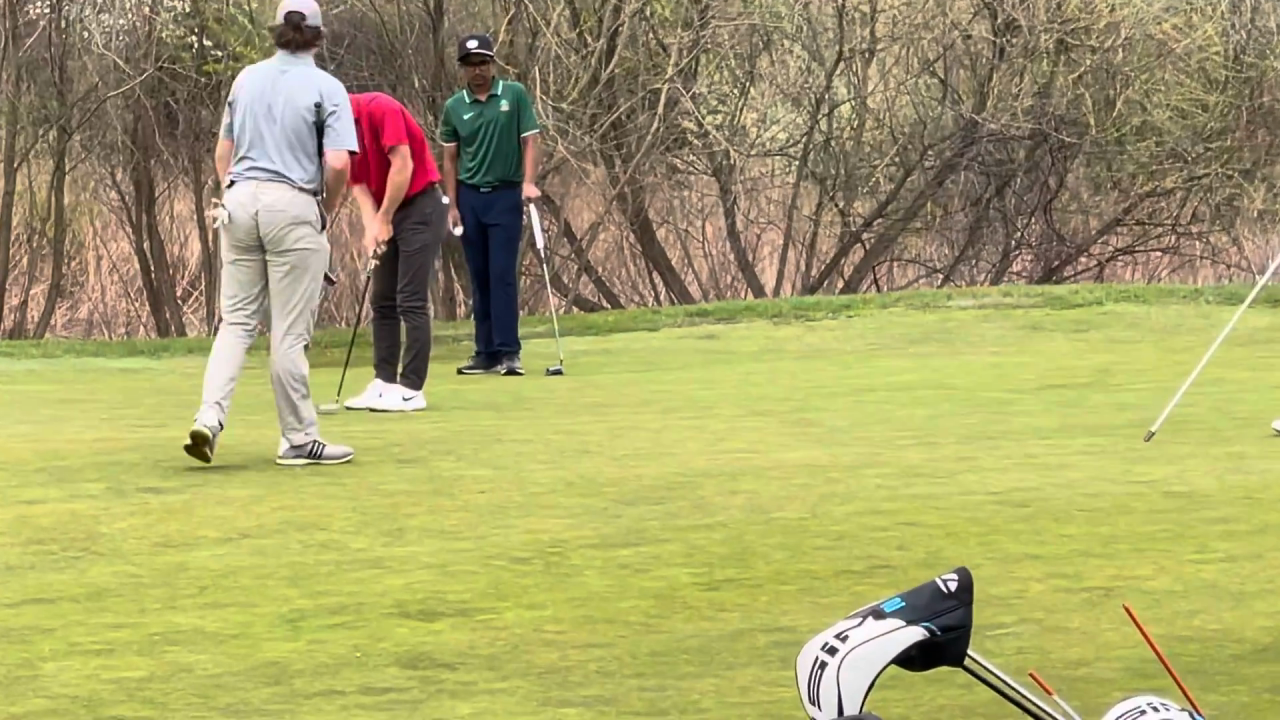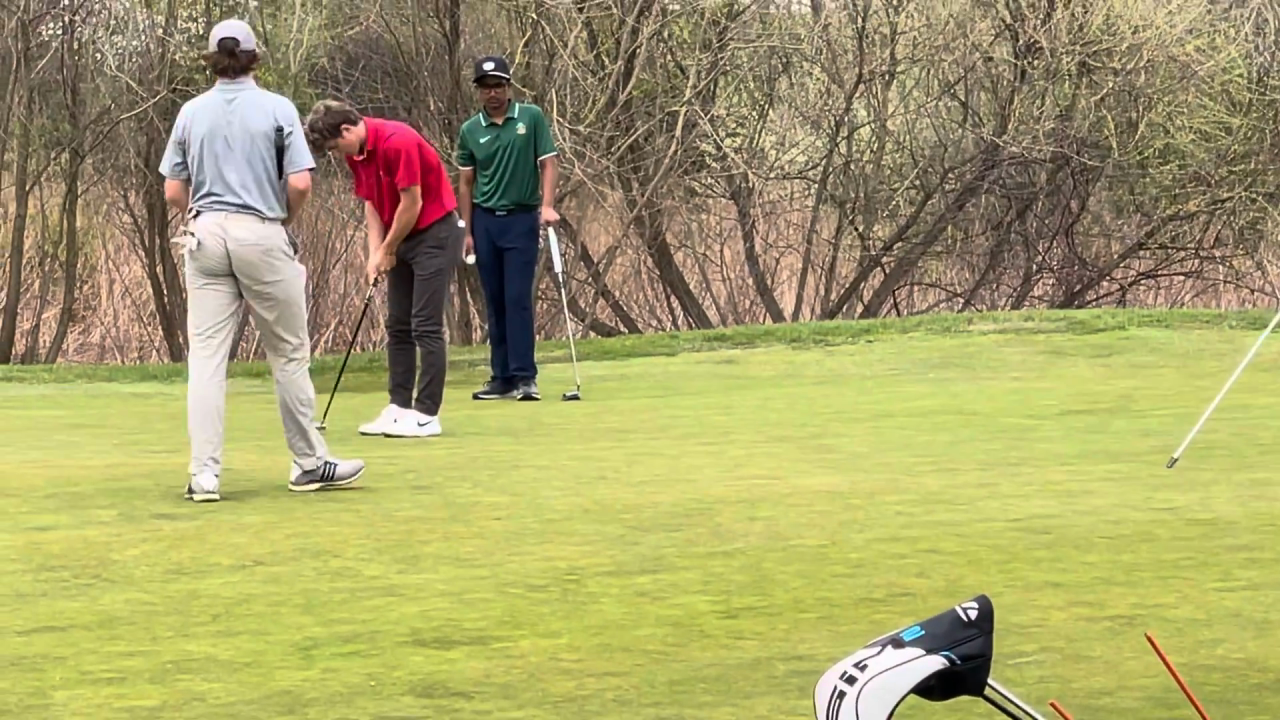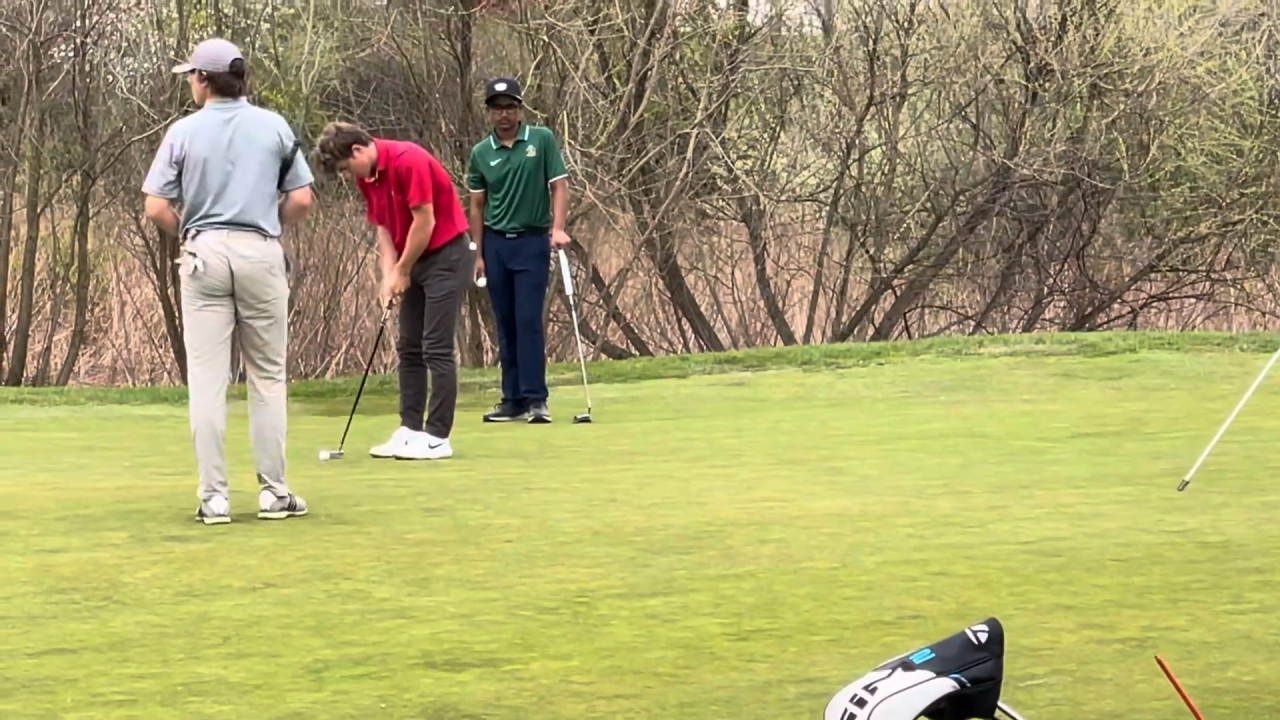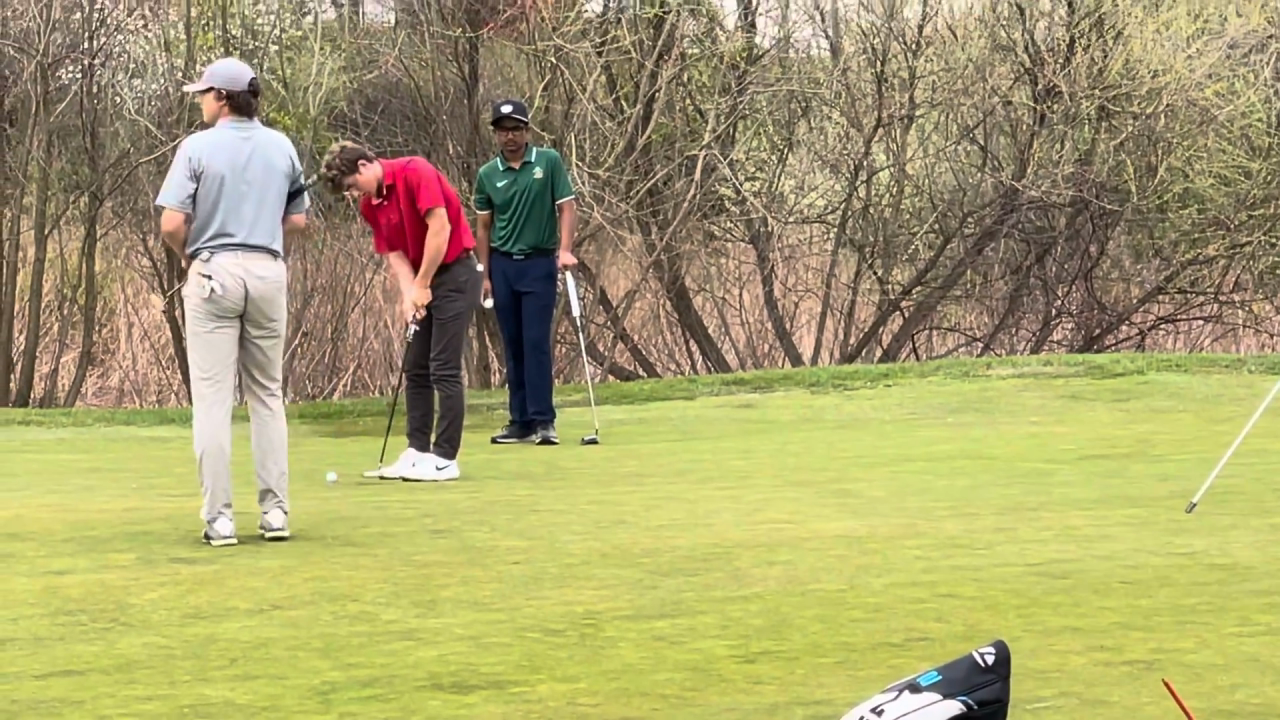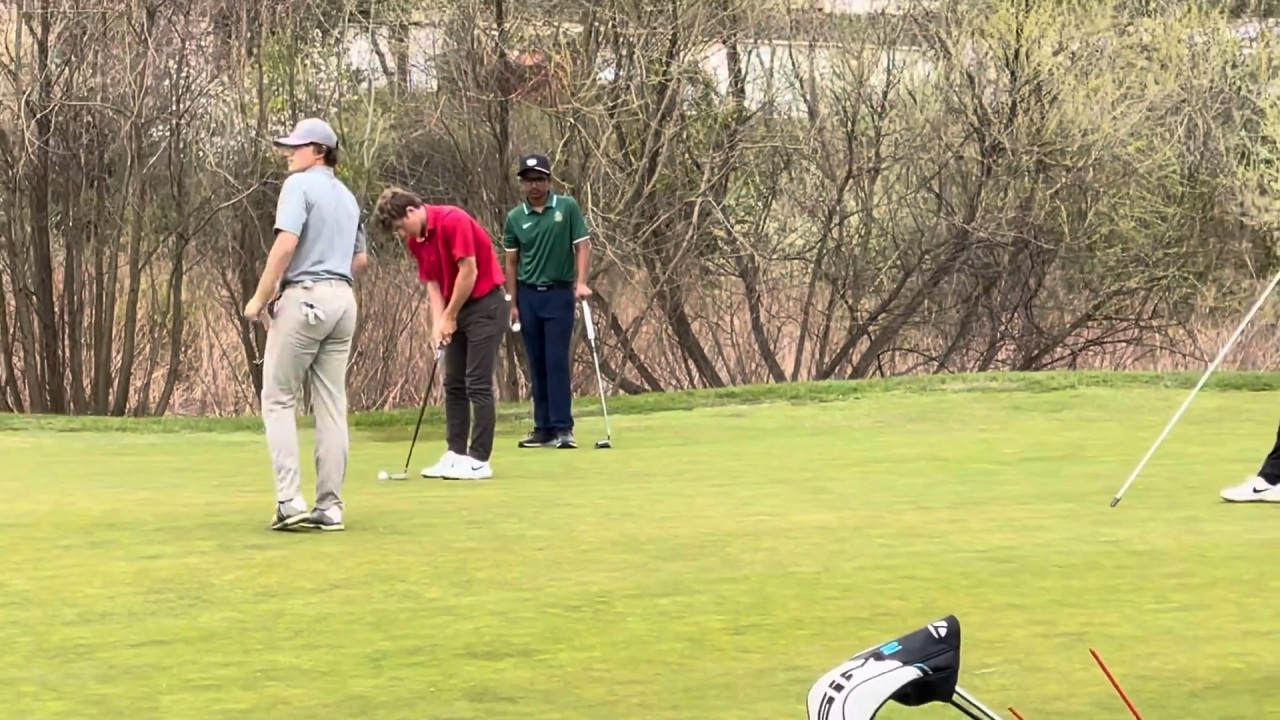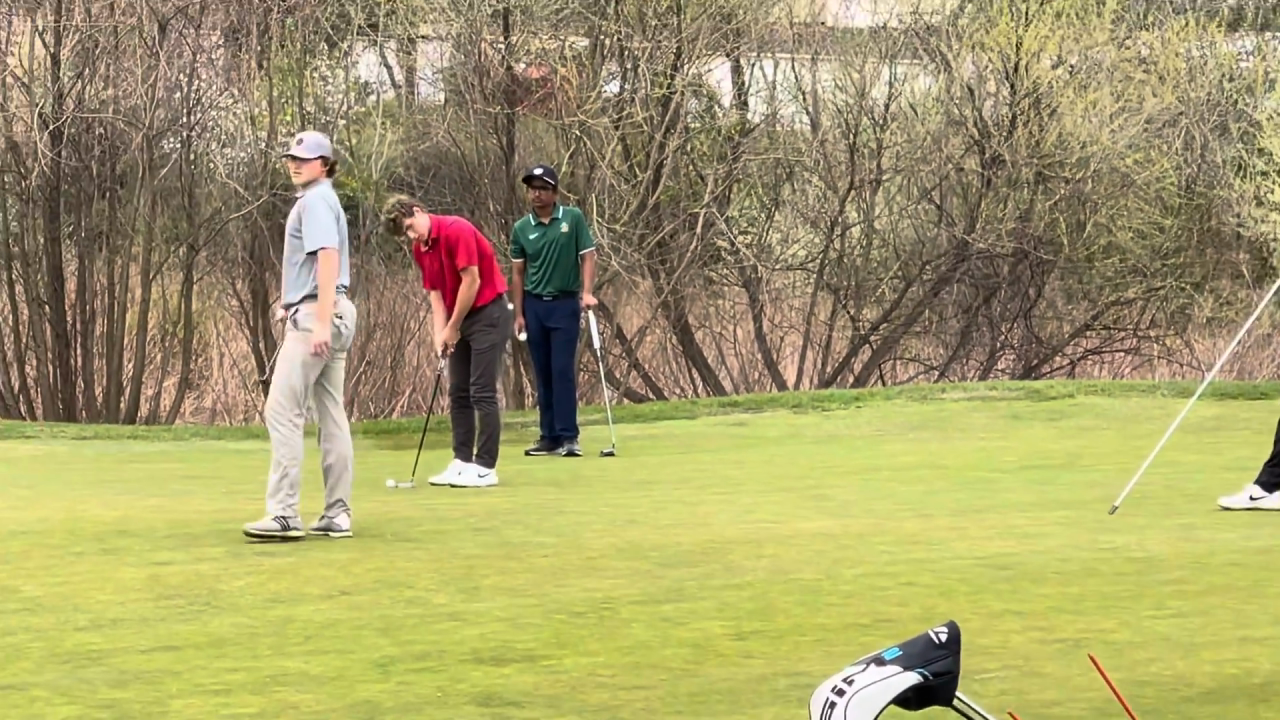
dt=0.4s
person 1, frame 1
left shoulder: (246, 78)
right shoulder: (326, 87)
left elbow: (223, 151)
right elbow: (337, 164)
right wrist: (328, 209)
left hip: (240, 202)
right hip: (292, 206)
left knee: (236, 321)
right knee: (289, 332)
left ankle: (209, 414)
right ankle: (298, 439)
person 1, frame 2
left shoulder: (190, 111)
right shoulder: (277, 108)
left elbow: (174, 192)
right elbow: (300, 183)
right wrist: (284, 219)
left hip: (205, 236)
right hip: (262, 236)
left knee: (206, 358)
right knee: (289, 354)
left ankle: (205, 474)
right ankle: (309, 463)
person 1, frame 3
left shoulder: (183, 131)
right shoulder: (273, 125)
left elbow: (156, 209)
right elbow: (301, 200)
left hip: (204, 256)
right hip: (261, 255)
left knee: (207, 380)
right knee: (267, 379)
left ankle: (214, 496)
right ankle: (274, 492)
person 1, frame 4
left shoulder: (197, 147)
right shoulder: (282, 147)
left elbow: (171, 224)
right elbow: (297, 220)
left wrist: (191, 253)
left hip: (213, 275)
right hip: (268, 274)
left knee: (212, 400)
right knee: (267, 397)
left ankle: (220, 517)
right ankle: (275, 510)
person 1, frame 5
left shoulder: (298, 185)
right shoulder: (346, 195)
left elbow: (286, 243)
right elbow: (360, 260)
left wrist: (260, 296)
left hip: (303, 300)
right hip: (342, 301)
left knee: (278, 400)
right knee: (331, 407)
left ankle: (290, 498)
right ankle: (329, 506)
person 1, frame 6
left shoulder: (316, 199)
right shoulder: (318, 200)
left elbow: (328, 259)
left wrist: (321, 320)
right wrist: (293, 299)
left hip: (313, 316)
right hip: (327, 315)
left knee: (282, 410)
right knee: (331, 416)
left ankle: (283, 514)
right ankle: (337, 513)
person 2, frame 1
left shoulder: (515, 94)
right shoulder: (453, 107)
left elbow: (530, 140)
right elbow: (450, 158)
left wrist: (529, 182)
right wrist: (452, 205)
left hip: (506, 195)
right hip: (469, 197)
left knee: (502, 274)
right knee: (479, 277)
left ankle: (508, 352)
right ankle: (486, 352)
person 2, frame 2
left shoulder: (532, 117)
right shoulder: (469, 131)
left elbow: (548, 163)
right elbow: (465, 183)
left wrist: (547, 205)
right wrist: (466, 231)
left hip: (521, 219)
right hip: (484, 221)
left knee: (518, 299)
right knee: (494, 302)
left ankle: (524, 377)
right ankle: (502, 377)
person 2, frame 3
left shoulder: (542, 140)
right shoulder: (480, 153)
left elbow: (559, 185)
right elbow: (477, 206)
left wrist: (558, 228)
right wrist: (478, 254)
left hip: (532, 241)
right hip: (495, 243)
left knee: (528, 321)
right knee: (505, 325)
left ankle: (536, 399)
right ankle: (513, 399)
person 2, frame 4
left shoulder: (549, 161)
right shoulder: (487, 174)
left elbow: (566, 207)
right elbow: (483, 227)
left wrist: (565, 249)
right wrist: (484, 275)
left hip: (539, 263)
right hip: (502, 265)
left knee: (536, 343)
right knee: (513, 346)
left ankle: (543, 421)
right ankle: (521, 420)
person 2, frame 5
left shoulder: (568, 207)
right shoulder: (514, 218)
left elbow: (582, 246)
right elbow: (511, 263)
left wrist: (581, 282)
right wrist: (513, 304)
left hip: (559, 293)
right hip: (528, 296)
left knee: (557, 362)
right knee: (536, 365)
left ankle: (563, 428)
right ankle: (543, 428)
person 2, frame 6
left shoulder: (574, 218)
right shoulder: (521, 228)
left elbow: (588, 256)
right elbow: (518, 273)
left wrist: (587, 292)
right wrist: (518, 314)
left hip: (565, 303)
right hip: (534, 305)
left knee: (563, 371)
right knee: (543, 374)
left ankle: (568, 437)
right ankle: (549, 437)
person 3, frame 1
left shoulder: (379, 107)
left elbow: (402, 165)
right elbow: (358, 184)
left wrist: (383, 221)
right wrist: (370, 228)
left hip: (420, 207)
right hip: (387, 214)
left knee: (411, 301)
right knee: (382, 301)
right ankle: (384, 382)
person 3, frame 2
left shoulder: (397, 140)
right shoulder: (355, 153)
left elbow: (412, 202)
right elbow: (372, 203)
left wrist: (387, 251)
right wrist: (375, 252)
left hip: (435, 233)
right hip: (403, 236)
left knee: (425, 325)
right knee: (397, 326)
person 3, frame 3
left shoulder: (408, 159)
right shoulder: (366, 179)
left elbow: (425, 221)
right elbow: (384, 227)
left wrist: (401, 272)
right wrist: (388, 276)
left hip: (446, 255)
right hip: (413, 260)
left knee: (436, 348)
right knee: (409, 348)
person 3, frame 4
left shoulder: (414, 171)
right shoulder: (369, 206)
left elbow: (440, 227)
right elbow: (394, 254)
left wrist: (423, 285)
right wrist: (409, 294)
left hip: (455, 274)
right hip: (422, 281)
left knee: (444, 368)
right knee: (415, 368)
person 3, frame 5
left shoulder: (453, 220)
right shoulder: (415, 241)
left elbow: (469, 271)
right elbow: (433, 283)
left wrist: (449, 317)
right wrist: (438, 323)
left hip: (486, 304)
right hip: (458, 308)
left knee: (478, 384)
right knee: (454, 384)
left ankle: (479, 460)
right ankle: (456, 453)
person 3, frame 6
left shoulder: (456, 230)
right shoulder: (419, 249)
left elbow: (472, 281)
right elbow: (435, 291)
left wrist: (452, 327)
right wrist: (440, 332)
left hip: (489, 314)
right hip: (460, 319)
left knee: (482, 392)
right knee: (458, 393)
left ankle: (485, 468)
right ankle: (463, 462)
